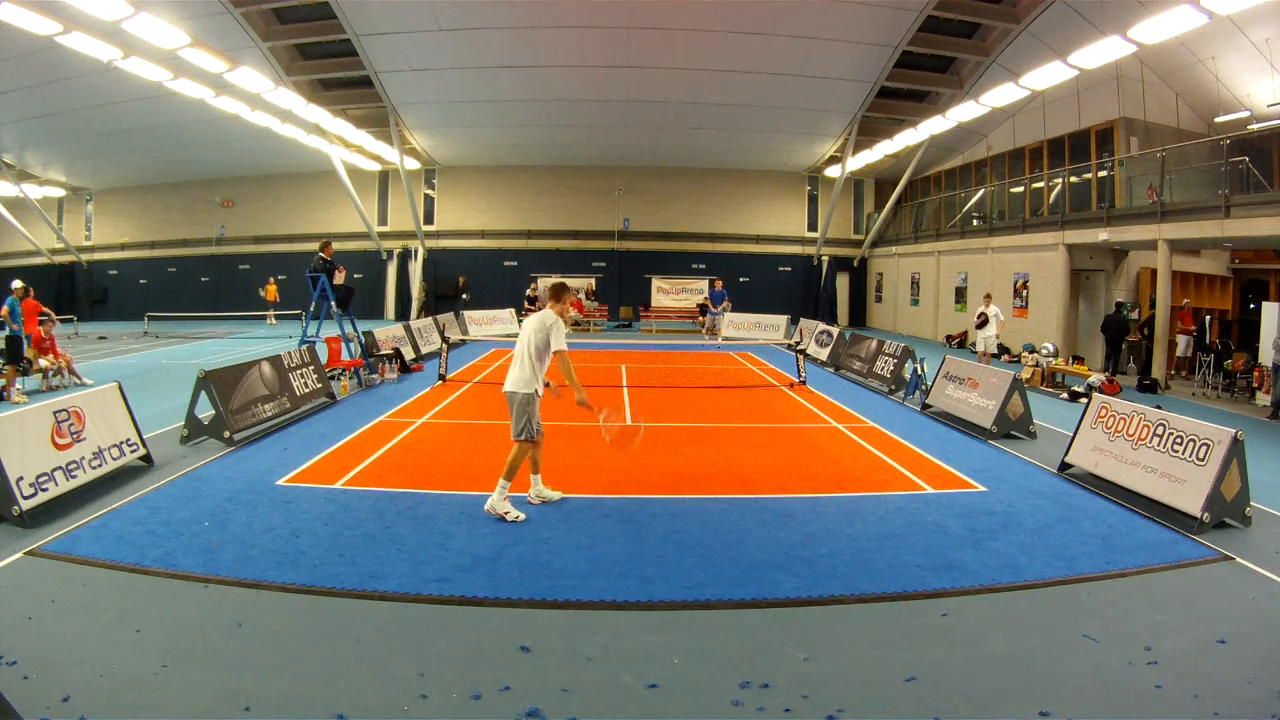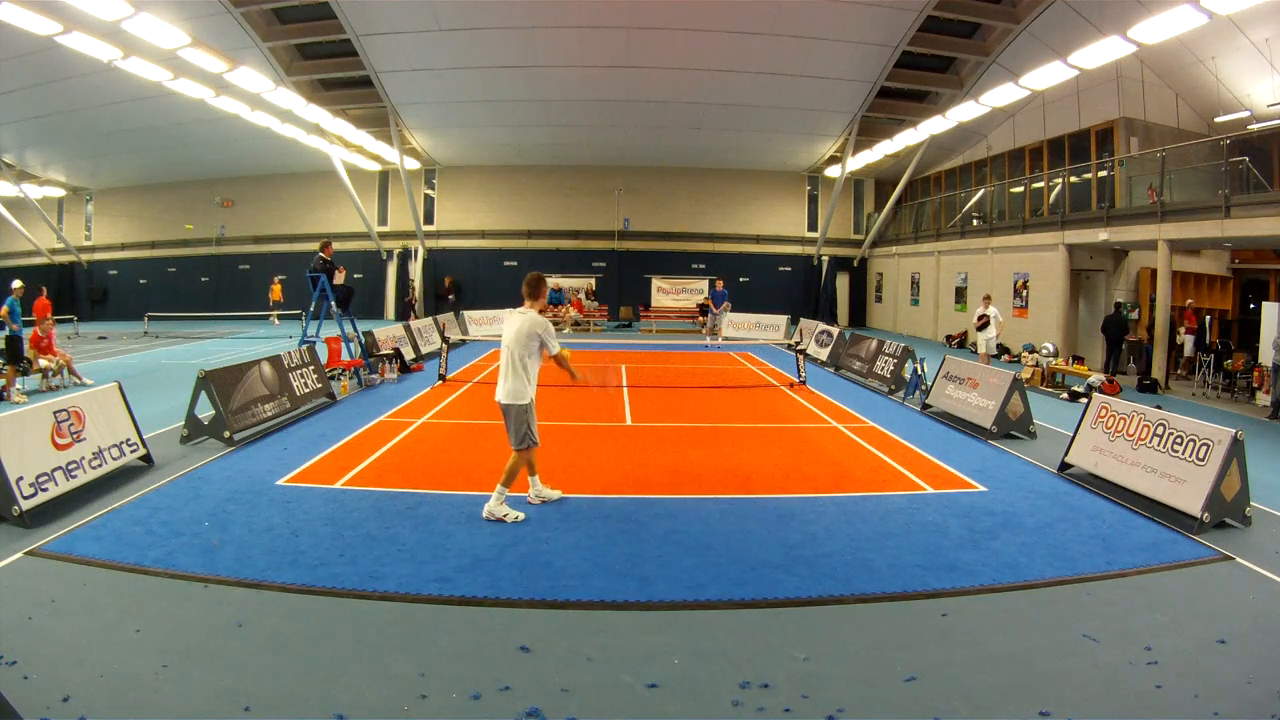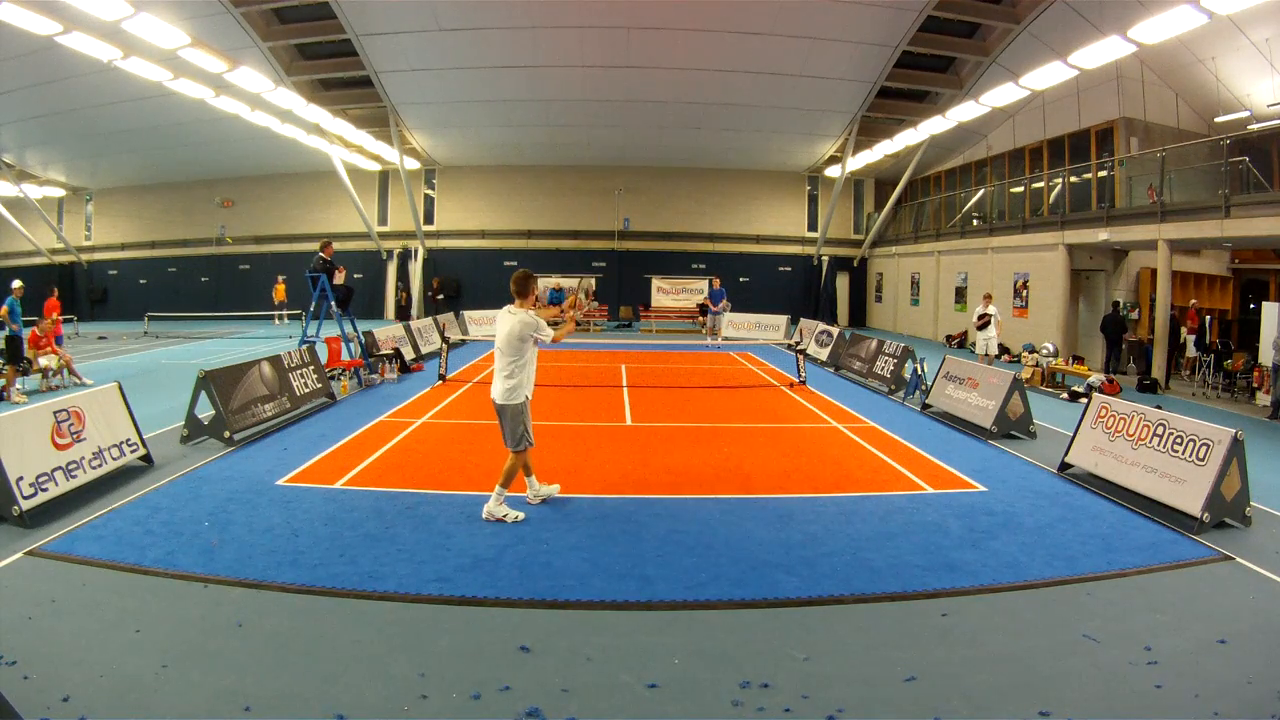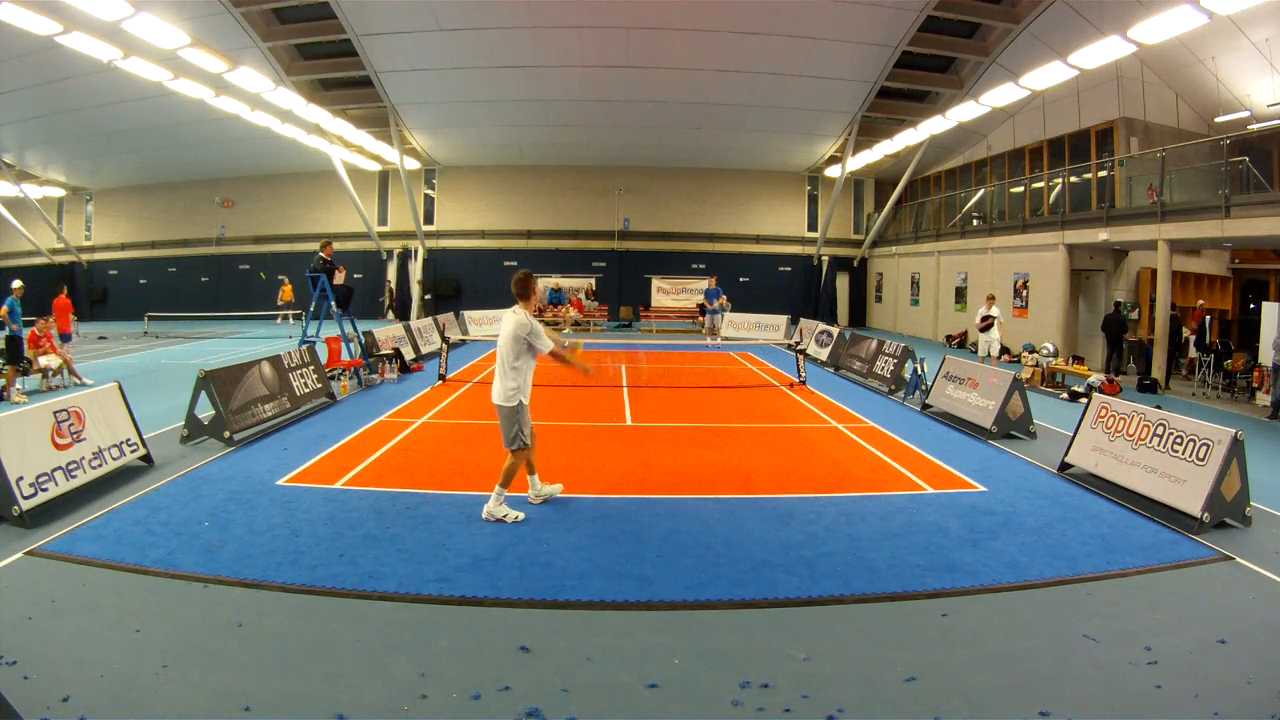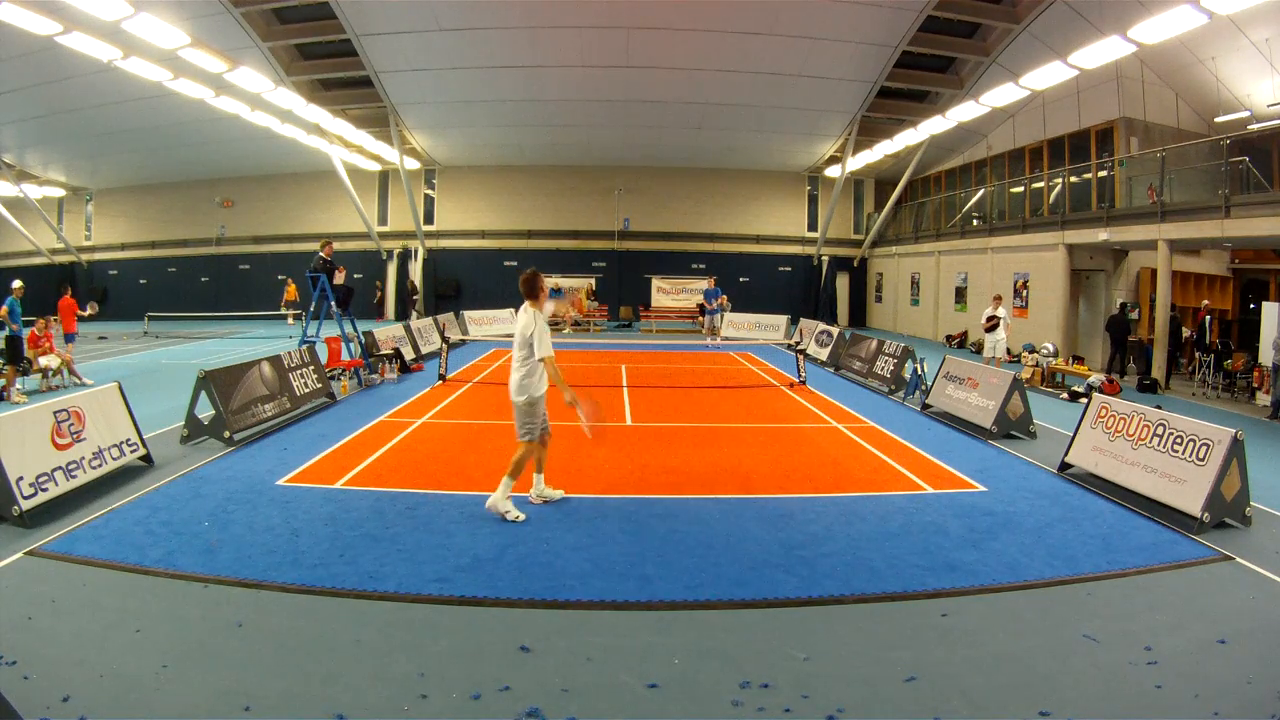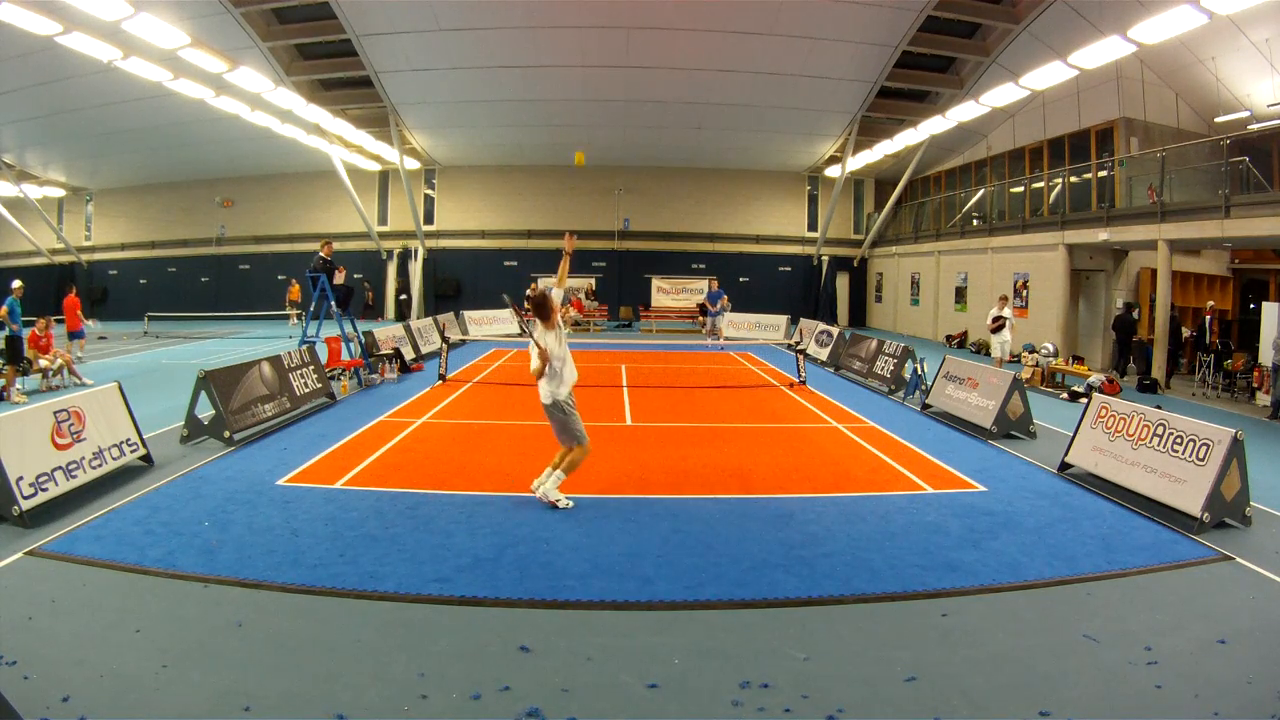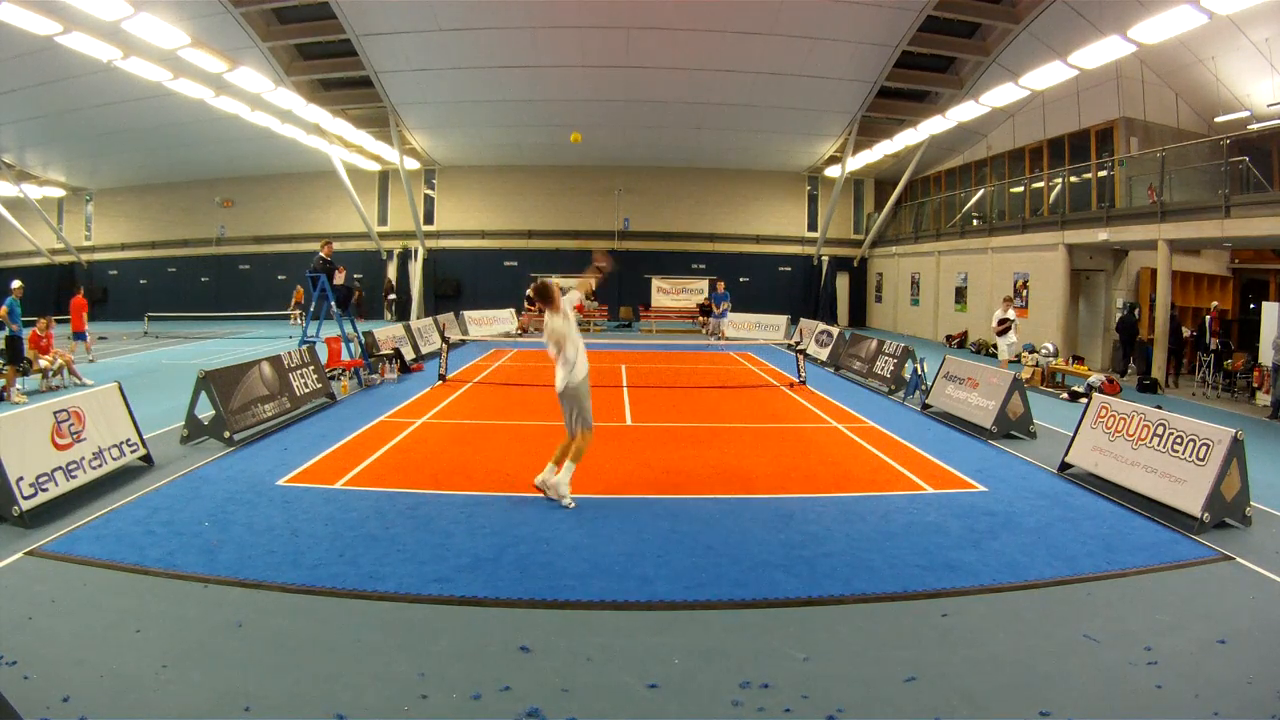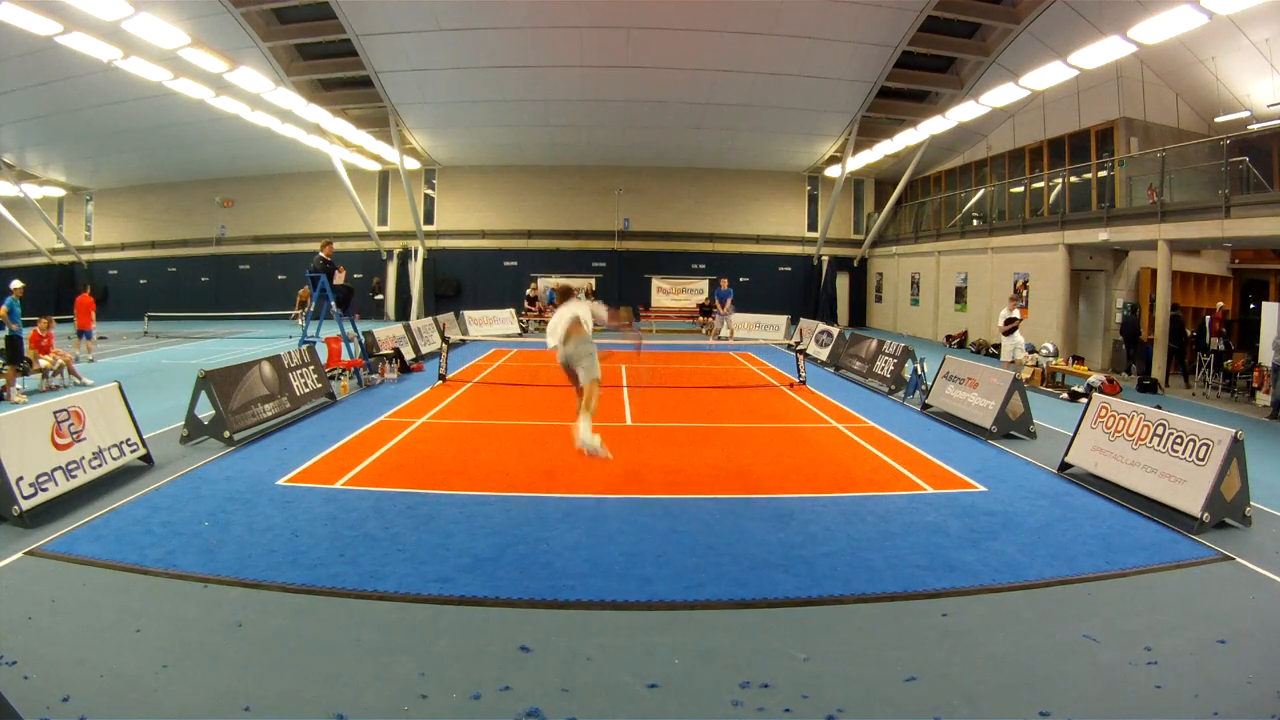
dt=0.3s
person 1, frame 1
left shoulder: (533, 318)
right shoulder: (554, 322)
right elbow: (561, 357)
left wrist: (546, 382)
right wrist: (577, 389)
left hip: (519, 385)
right hip: (524, 388)
left knee: (536, 438)
right knee: (523, 443)
left ankle: (537, 490)
right ankle: (497, 499)
person 1, frame 2
left shoulder: (512, 317)
right shoulder: (541, 323)
right elbow: (558, 358)
left wrist: (544, 354)
right wrist: (573, 373)
left hip: (507, 392)
right hip: (519, 395)
left knee: (528, 443)
right knee: (522, 449)
left ankle: (536, 490)
right ankle: (495, 504)
person 1, frame 3
left shoulder: (506, 312)
right shoulder: (530, 323)
right elbow: (555, 337)
left wrist: (561, 310)
right wrist: (569, 326)
left hip: (504, 392)
right hip: (514, 396)
left knee: (522, 445)
right knee: (519, 450)
left ankle: (535, 490)
right ankle: (494, 506)
person 1, frame 4
left shoulder: (514, 314)
right shoulder: (527, 324)
right elbow: (555, 353)
left wrist: (561, 342)
right wrist: (580, 365)
left hip: (510, 393)
right hip: (512, 396)
left knee: (528, 441)
right knee: (519, 451)
left ankle: (537, 489)
right ankle: (494, 505)
person 1, frame 5
left shoulder: (529, 308)
right shoulder: (535, 323)
left elbow: (550, 301)
right elbow: (548, 362)
right wrist: (565, 390)
left hip: (533, 389)
right hip: (528, 391)
left knee: (544, 436)
right knee: (530, 444)
left ankle: (539, 489)
right ankle: (500, 497)
person 1, frame 6
left shoulder: (551, 318)
right shoulder: (540, 341)
left elbow: (560, 281)
right elbow: (537, 376)
left wrist: (567, 252)
right wrist: (542, 358)
left hip: (561, 395)
right hip: (557, 399)
left knee: (571, 446)
right knee: (582, 448)
left ankle: (544, 483)
right ankle: (549, 488)
person 1, frame 7
left shoulder: (562, 307)
right shoulder: (551, 324)
left elbow: (581, 289)
right elbow: (557, 351)
left wrist: (596, 270)
left hip: (575, 382)
right hip: (573, 384)
left knee: (573, 436)
right knee: (583, 435)
left ankle: (547, 477)
right ankle: (560, 482)
person 1, frame 8
left shoulder: (553, 322)
right shoulder: (580, 306)
left elbow: (554, 349)
right elbow: (607, 317)
left hip: (563, 354)
right hip: (580, 345)
left knee: (583, 395)
right knee: (591, 386)
left ankle: (587, 437)
right ankle: (584, 428)
